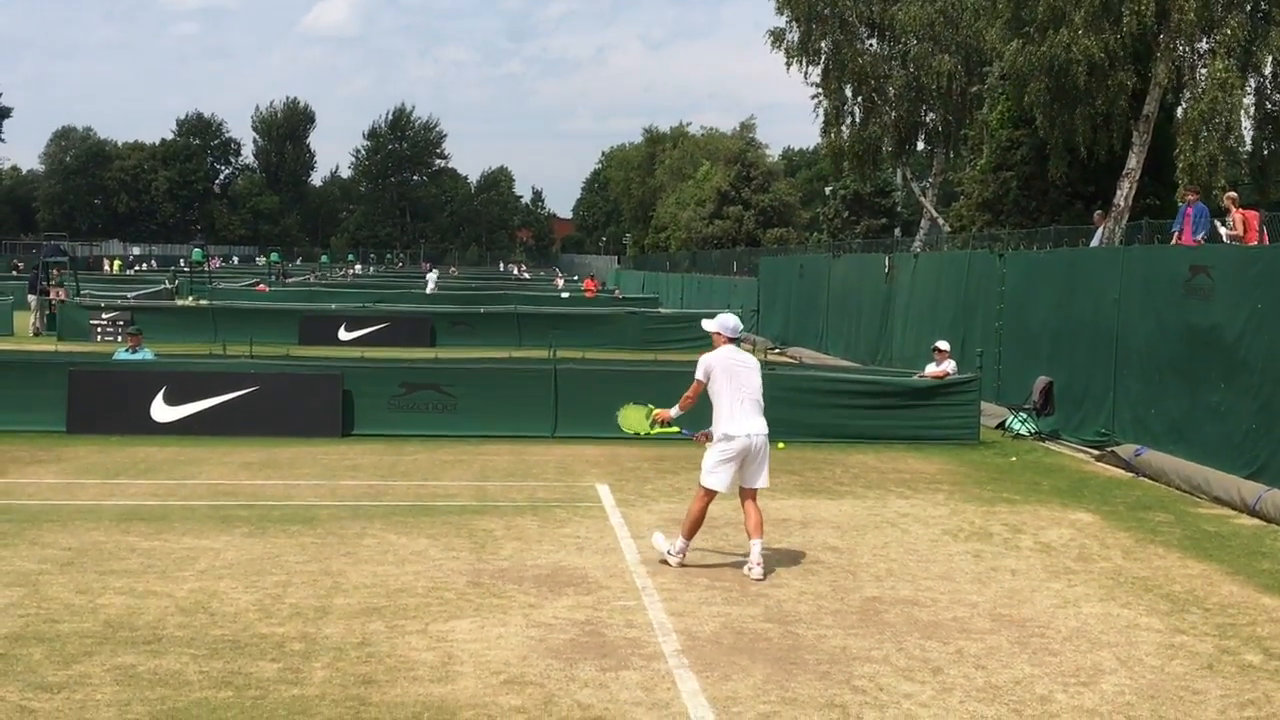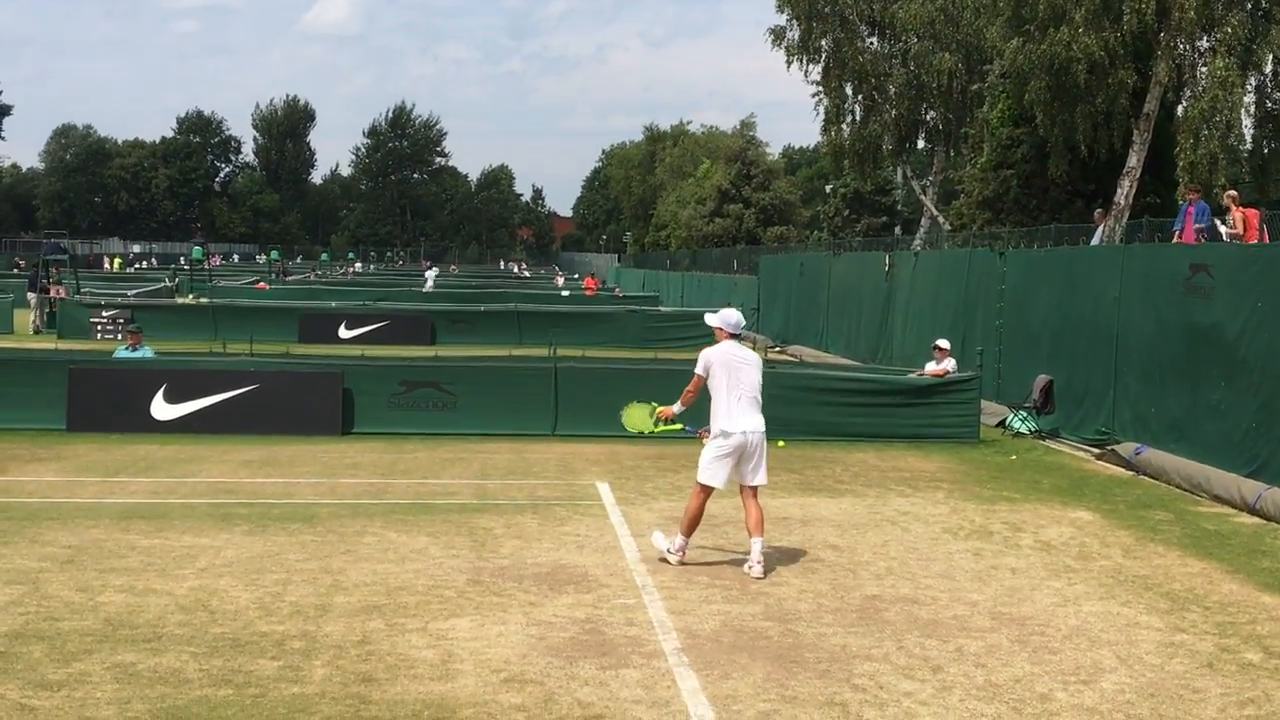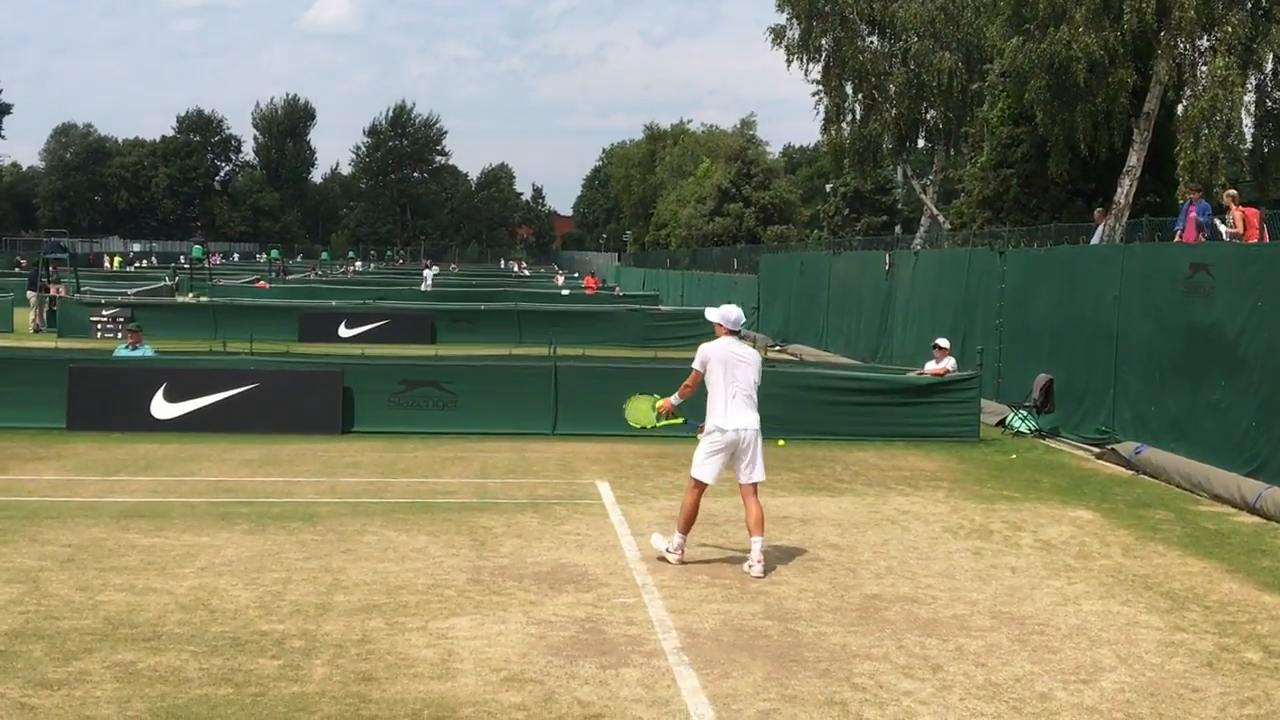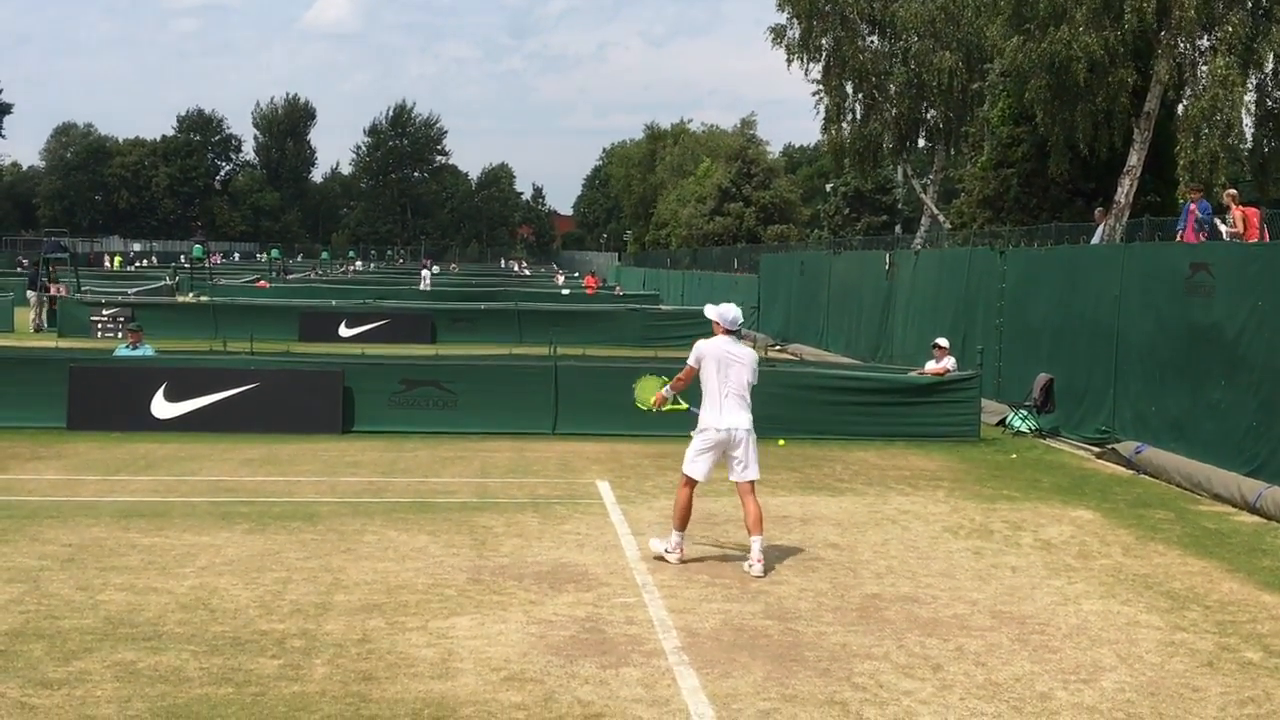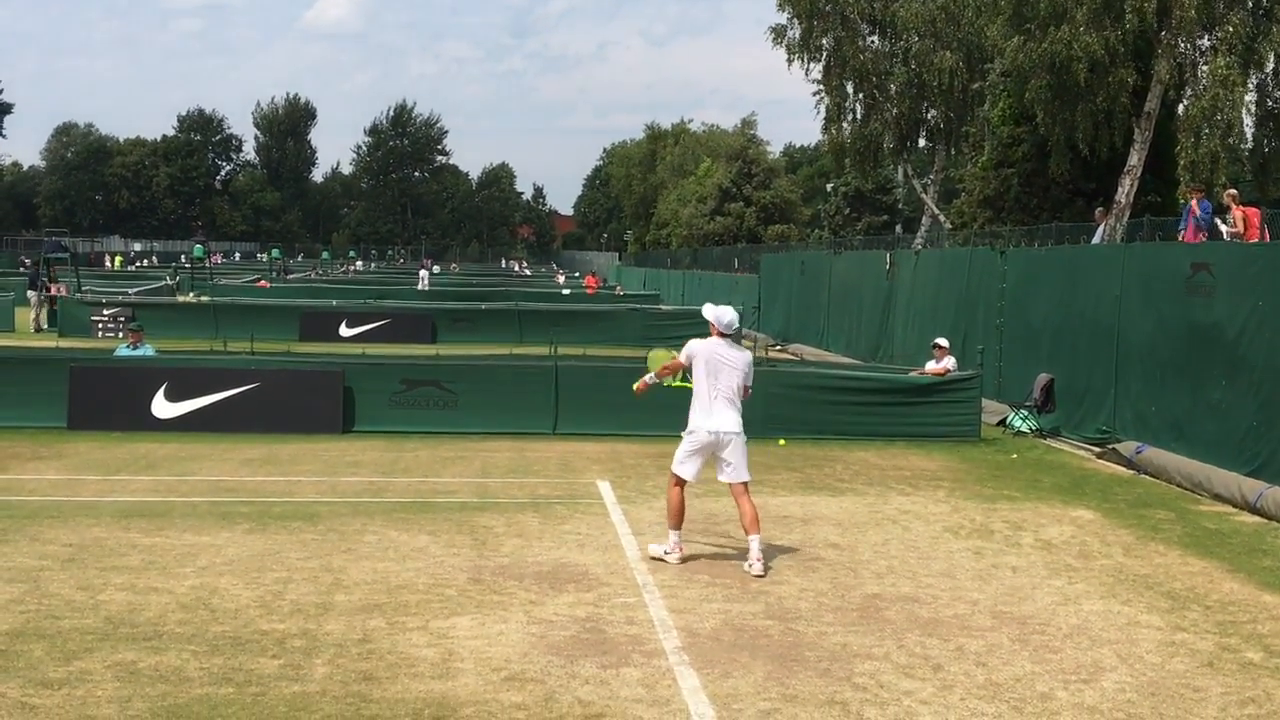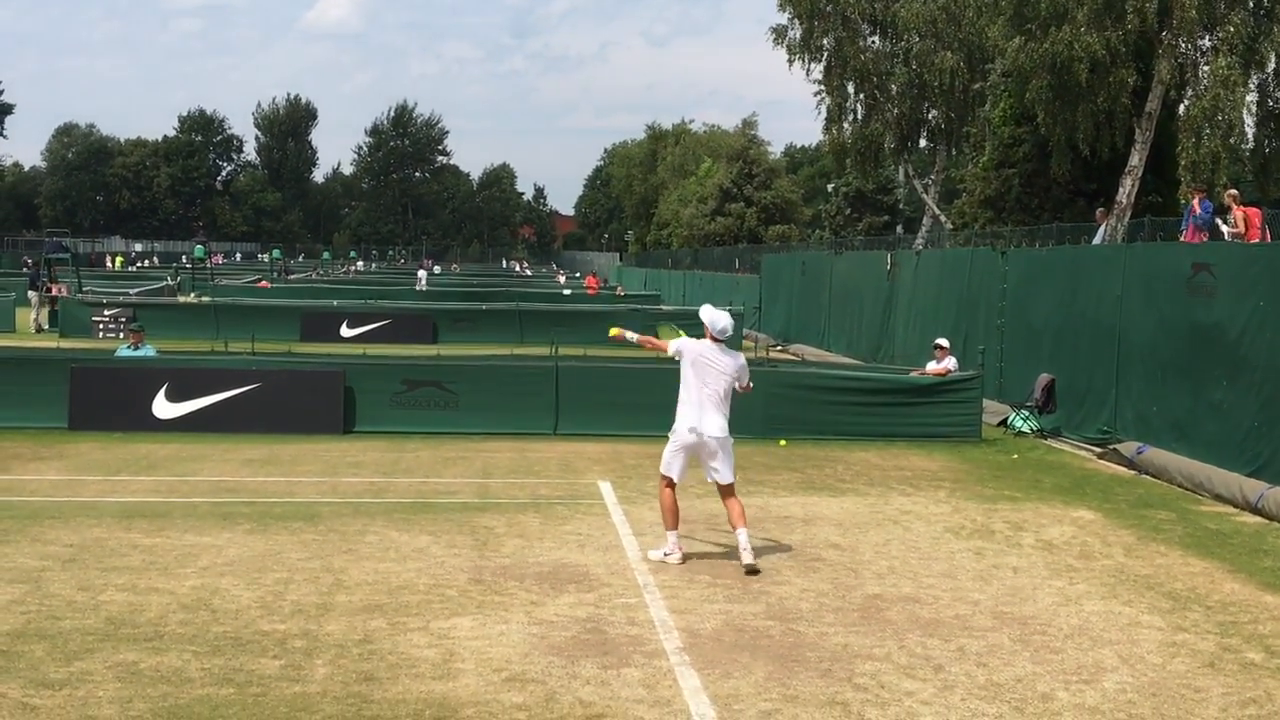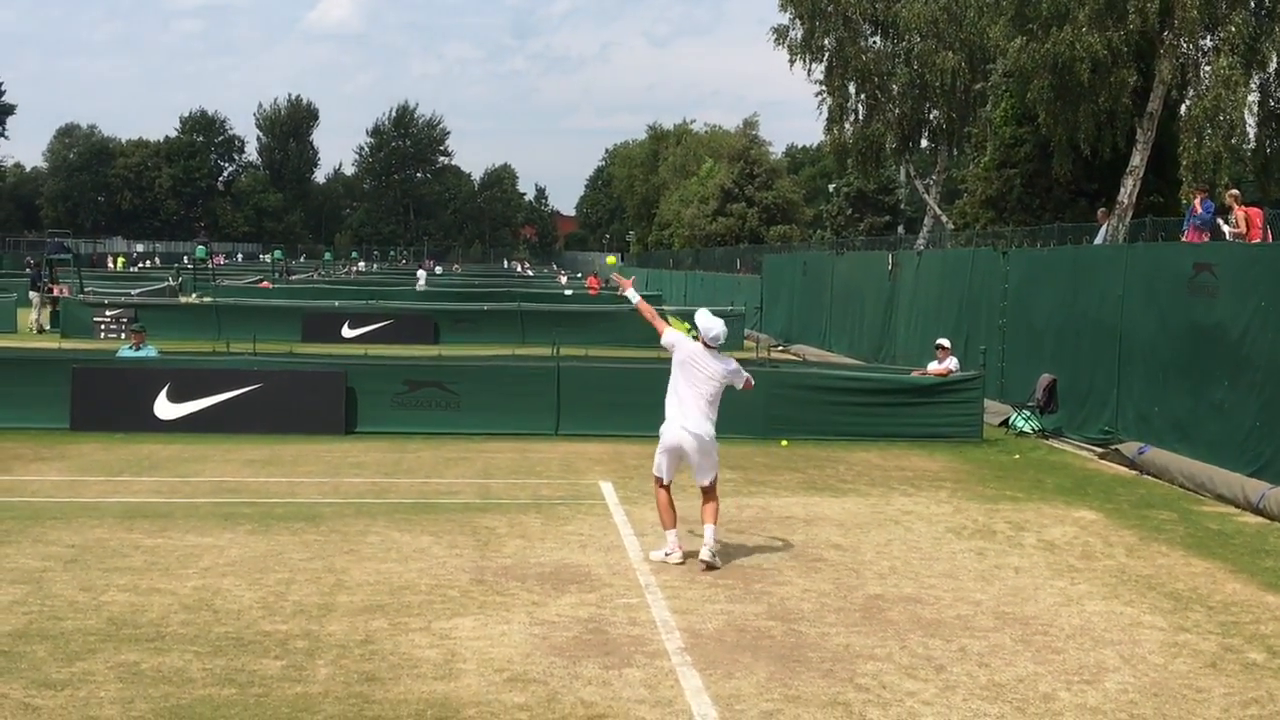
dt=0.1s
person 1, frame 1
left shoulder: (710, 359)
right shoulder: (752, 362)
left elbow: (691, 398)
left wrist: (671, 413)
right wrist: (714, 431)
left hip: (731, 438)
right hip: (758, 435)
left knee: (704, 496)
right knee: (749, 499)
left ankle: (677, 551)
right ankle: (756, 560)
person 1, frame 2
left shoulder: (710, 354)
right shoulder: (755, 358)
left elbow: (692, 392)
left wrist: (673, 409)
left hip: (727, 434)
right hip: (755, 431)
left knee: (701, 492)
right knee: (750, 497)
left ankle: (677, 549)
right ankle: (756, 559)
person 1, frame 3
left shoulder: (708, 349)
right shoulder: (754, 355)
left elbow: (690, 386)
left wrist: (672, 401)
left hip: (721, 431)
right hip: (750, 429)
left knee: (695, 488)
right knee: (750, 495)
left ankle: (675, 548)
right ankle: (756, 558)
person 1, frame 4
left shoulder: (705, 347)
right shoulder: (750, 354)
left elbow: (683, 379)
left wrist: (665, 393)
left hip: (712, 429)
right hip: (742, 429)
left knee: (686, 485)
right knee: (748, 493)
left ankle: (675, 547)
right ankle: (757, 557)
person 1, frame 5
left shoulder: (697, 347)
right shoulder: (746, 357)
left elbow: (670, 369)
left wrist: (648, 379)
left hip: (701, 430)
right hip: (732, 431)
left knee: (676, 484)
right knee: (742, 494)
left ankle: (673, 547)
right ankle: (755, 557)
person 1, frame 6
left shoulder: (690, 346)
right shoulder: (738, 360)
left elbow: (655, 344)
right elbow: (746, 387)
left wrist: (628, 335)
left hip: (688, 431)
right hip: (717, 436)
left knee: (666, 485)
right knee: (729, 494)
left ankle: (673, 549)
right ankle: (746, 550)
person 1, frame 7
left shoulder: (683, 346)
right shoulder: (728, 366)
left elbow: (654, 318)
right elbow: (748, 384)
left wrist: (629, 291)
left hip: (674, 433)
right hip: (703, 437)
left knee: (662, 486)
right knee: (709, 493)
left ankle: (672, 547)
right ankle: (709, 546)
